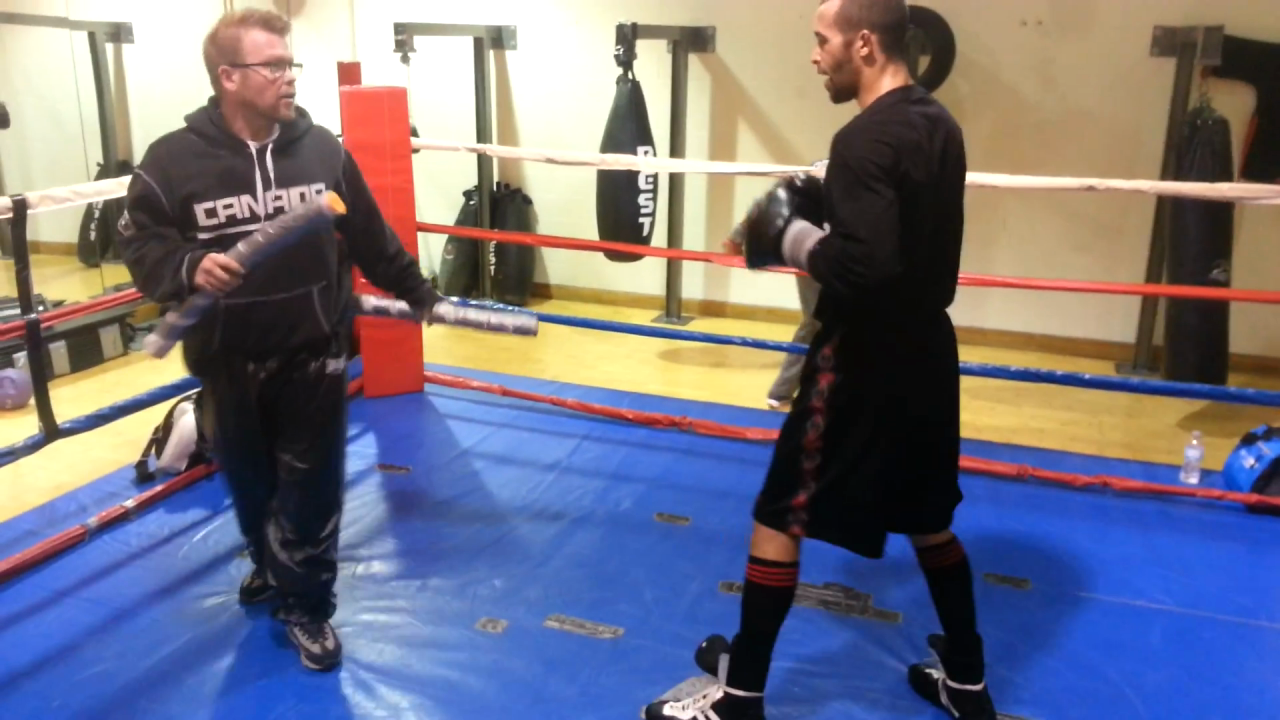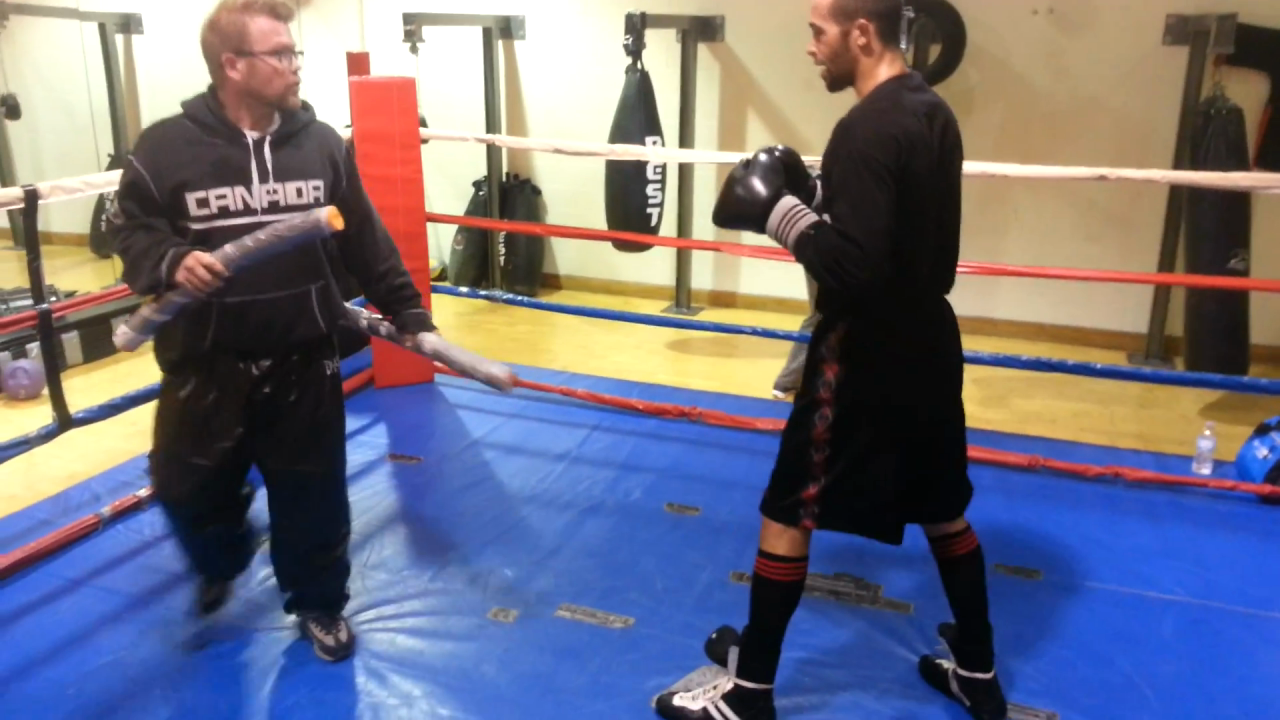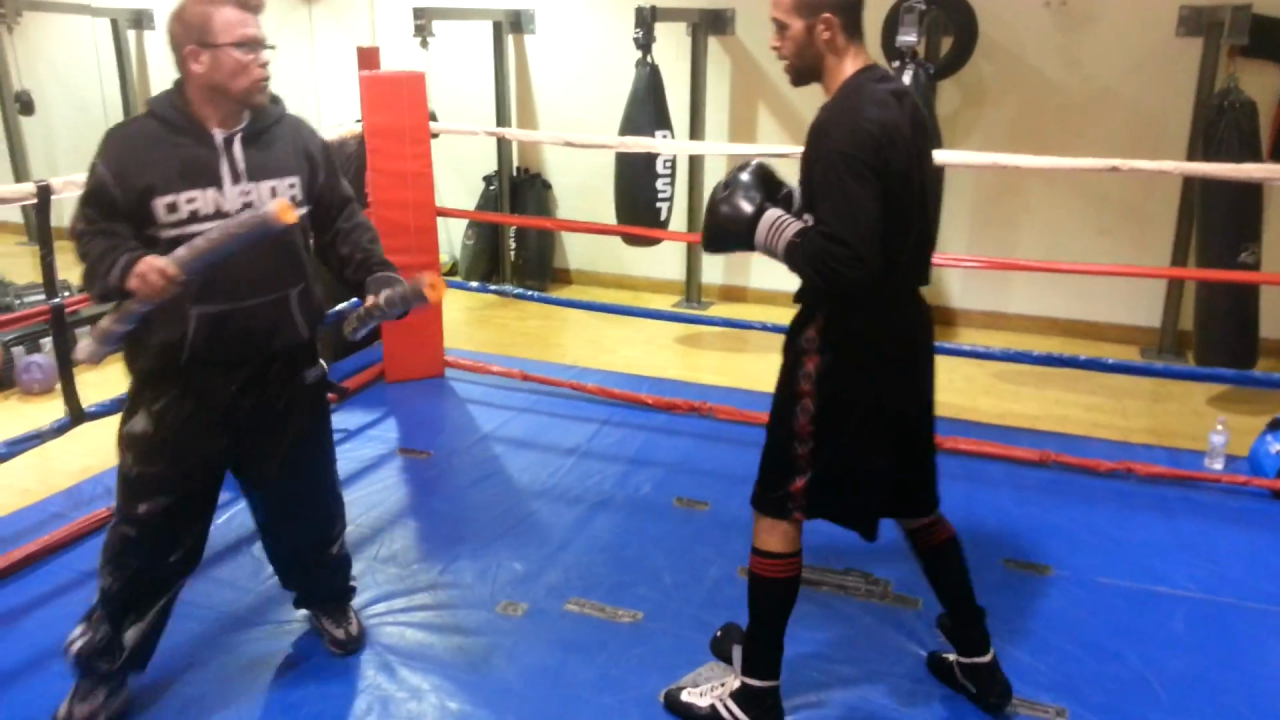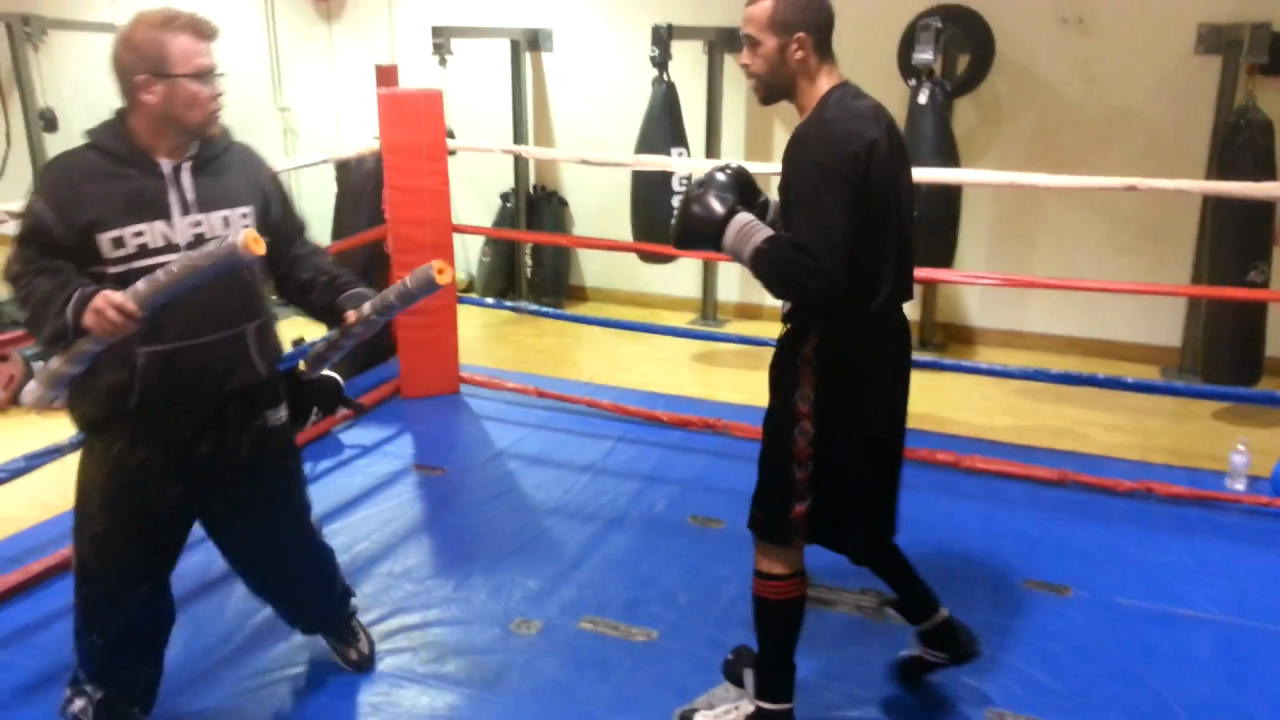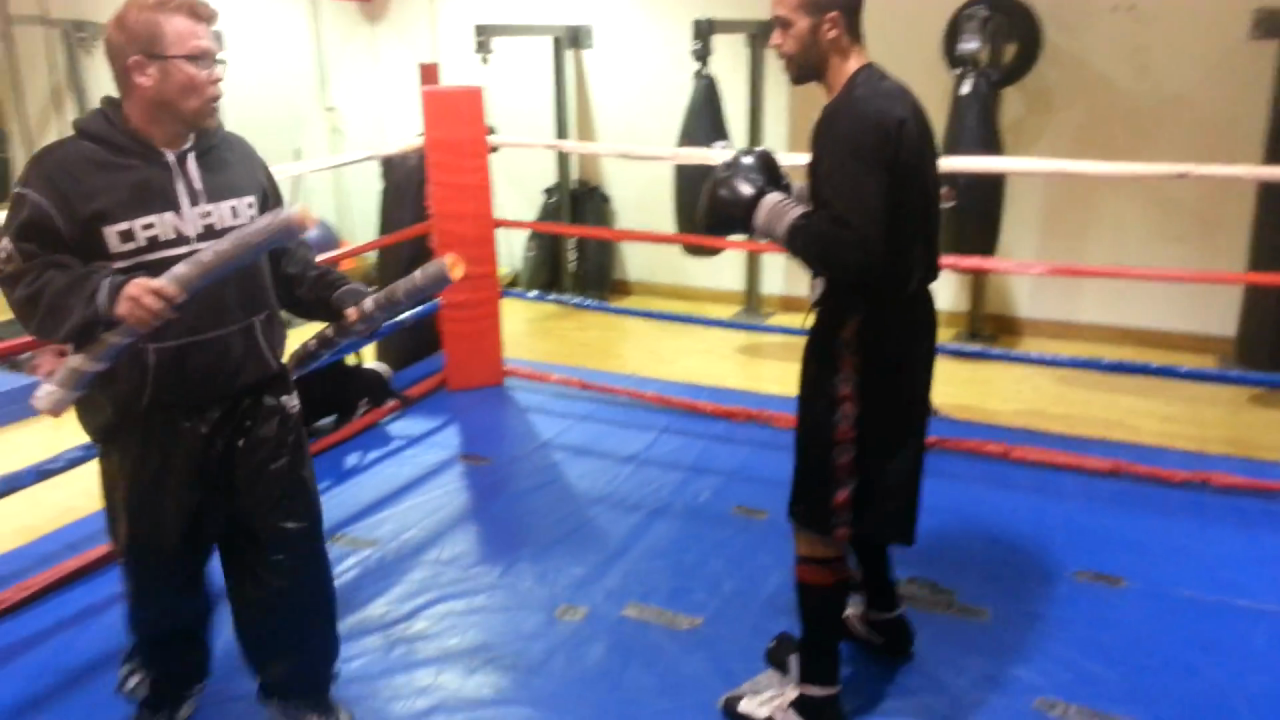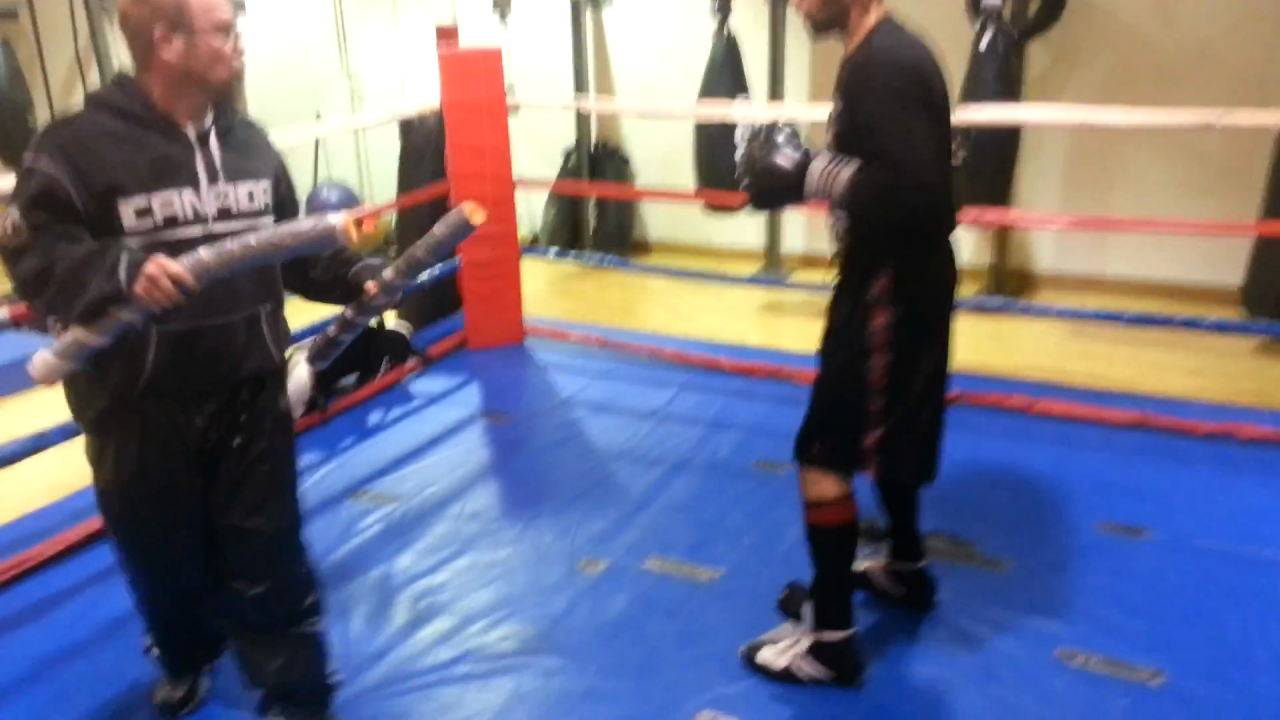
dt=0.2s
person 1, frame 1
left shoulder: (867, 140)
right shoulder: (939, 127)
left elbow: (867, 265)
left wrist: (793, 236)
right wrist: (822, 215)
left hip: (864, 358)
right hip: (927, 351)
left knee: (779, 519)
right knee: (927, 519)
person 1, frame 2
left shoulder: (868, 131)
right shoulder: (931, 112)
left elbow: (852, 266)
left wrist: (779, 211)
right wrist: (804, 205)
left hip: (867, 350)
right hip: (927, 339)
left knee: (787, 512)
right knee: (941, 510)
person 1, frame 3
left shoulder: (846, 123)
right shoulder: (896, 102)
left elbow: (846, 264)
left wrist: (764, 224)
right wrist: (793, 209)
left hip: (844, 340)
right hip: (897, 328)
left knee: (778, 507)
right knee: (912, 500)
right ankle: (977, 659)
person 1, frame 4
left shoulder: (823, 141)
right shoulder: (866, 118)
left elbow: (811, 278)
left wrist: (733, 227)
right wrist: (766, 218)
left hip: (833, 357)
right hip: (875, 344)
left knee: (778, 532)
right knee: (849, 511)
right ankle: (936, 628)
person 1, frame 5
left shoulder: (854, 118)
right shoulder: (886, 100)
left elbow: (849, 251)
left wrist: (766, 209)
right wrist: (782, 204)
left hip: (867, 335)
right hip: (892, 324)
left knee: (821, 513)
right knee: (855, 492)
right ankle: (880, 615)
person 1, frame 6
left shoulder: (884, 65)
right shoulder: (886, 56)
left elbow: (916, 191)
left wrist: (810, 176)
right wrist: (816, 173)
left hip: (893, 283)
right hip: (899, 276)
left knee: (825, 453)
right knee: (881, 434)
left ankle: (830, 640)
right ankle: (905, 570)
person 2, frame 1
left shoulder: (322, 148)
right shoulder: (173, 159)
left elbow: (371, 236)
right elbow: (141, 244)
left wrist: (418, 293)
right wrist: (189, 270)
left hip: (312, 354)
right hip: (228, 360)
left knee: (308, 485)
right knee: (250, 477)
left ankle: (304, 607)
right ankle: (271, 561)
person 2, frame 2
left shoulder: (320, 142)
right shoulder: (166, 146)
left elbow: (364, 240)
right elbow: (130, 232)
left wrist: (407, 308)
right wrist: (172, 263)
left hip: (303, 358)
right hip: (206, 363)
left knee: (311, 489)
right knee: (187, 486)
left ankle: (318, 603)
right ankle: (222, 565)
person 2, frame 3
left shoulder: (295, 139)
right shoulder: (132, 148)
left elbow: (341, 222)
right elbow: (95, 235)
left wrist: (377, 277)
right wrist: (126, 268)
left hip: (281, 366)
right hip: (176, 375)
left knee: (303, 501)
right knee: (150, 522)
left ankle: (328, 599)
person 2, frame 4
left shoulder: (243, 168)
right shoulder: (73, 180)
left elbow: (294, 257)
left wrist: (345, 299)
right wrist: (78, 308)
left hip: (245, 410)
right hip: (131, 426)
left knee: (282, 540)
right knee: (116, 578)
left ankle: (334, 619)
person 2, frame 5
left shoulder: (237, 158)
right shoulder: (66, 171)
left elbow: (284, 259)
left wrist: (339, 296)
right wrist: (107, 295)
left hip: (256, 401)
right hip: (148, 421)
left knee: (288, 547)
right knee: (160, 570)
person 2, frame 6
left shoulder: (249, 141)
right shoulder: (79, 144)
left wrist: (355, 275)
right wrist: (121, 271)
left hip: (251, 395)
right hip: (143, 408)
left knee: (268, 555)
right knee: (163, 553)
right ankle: (187, 656)
